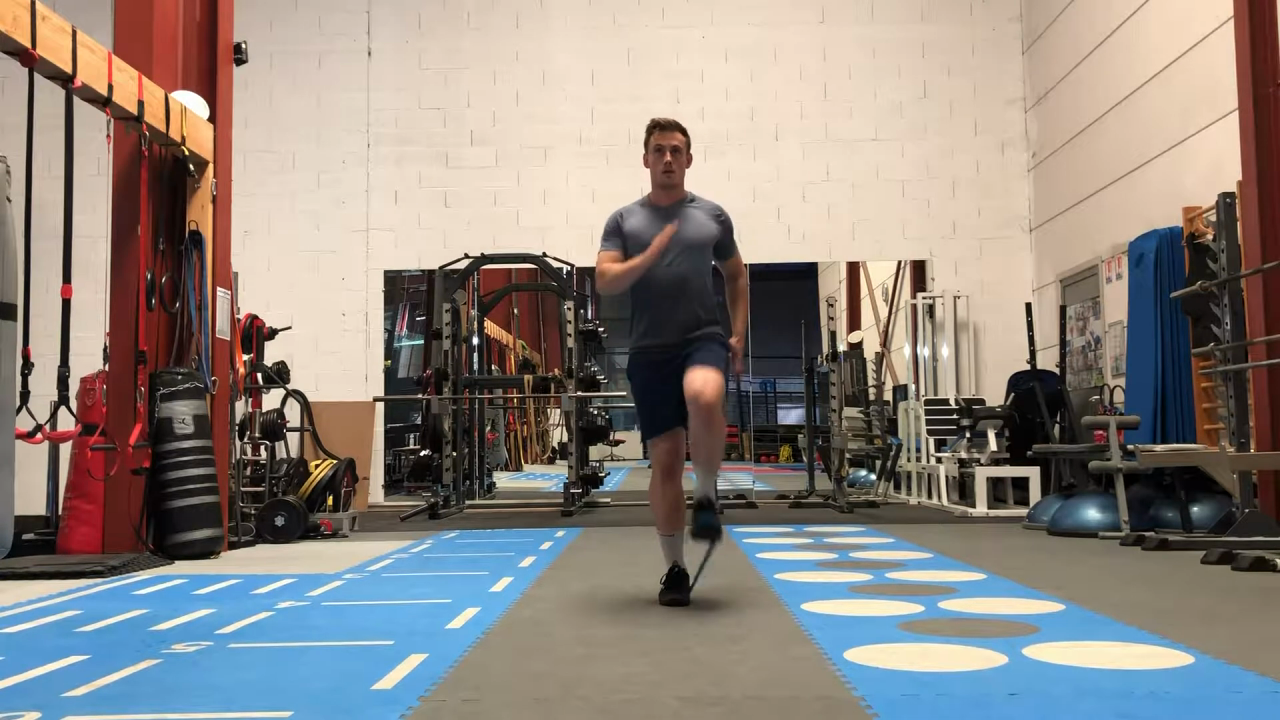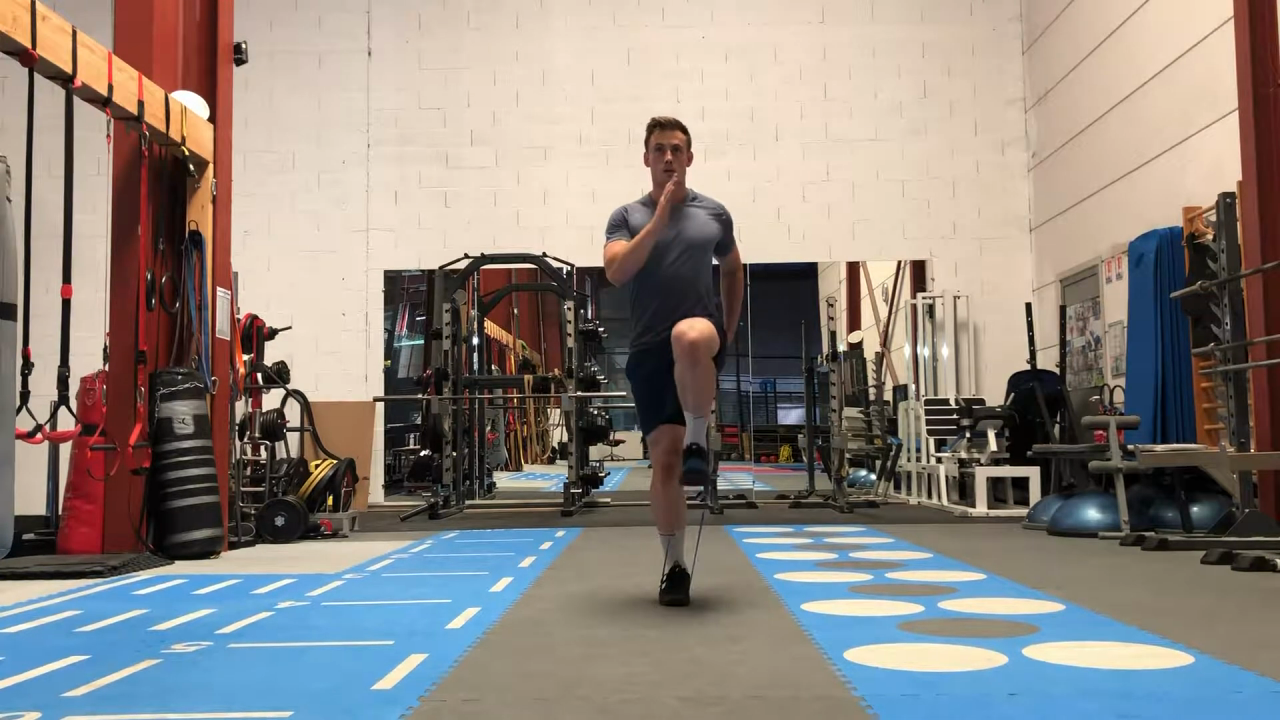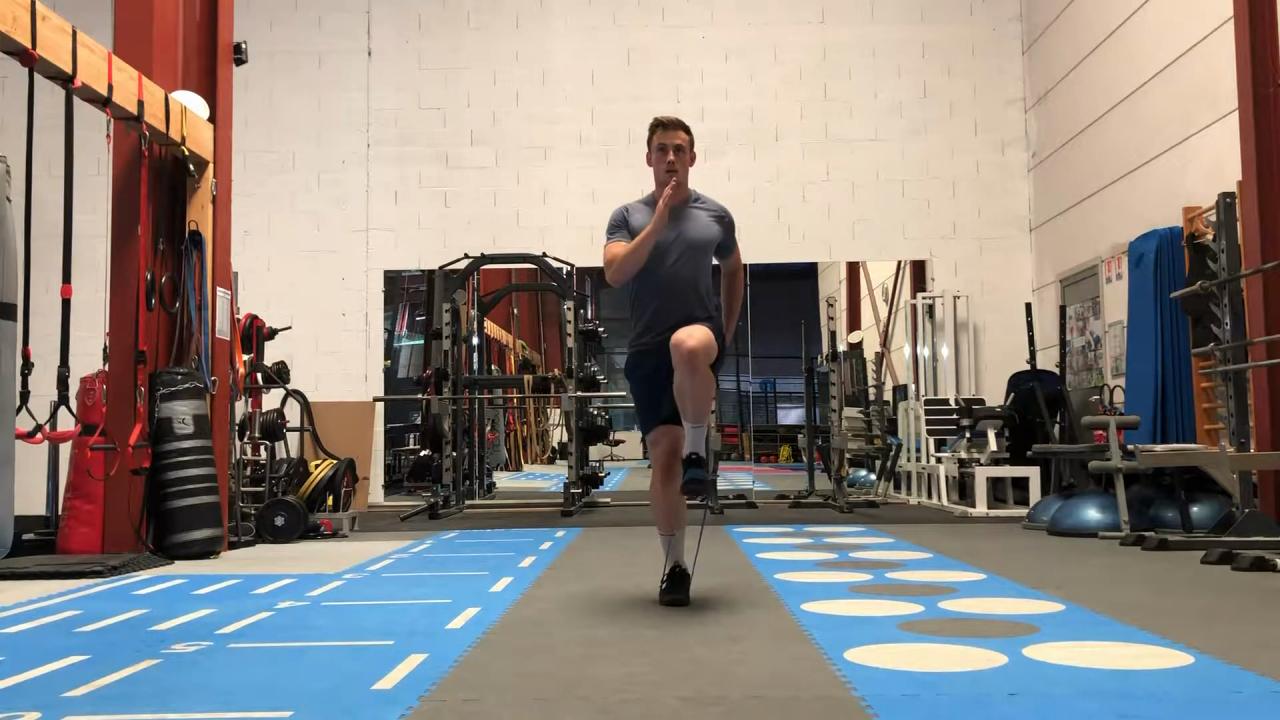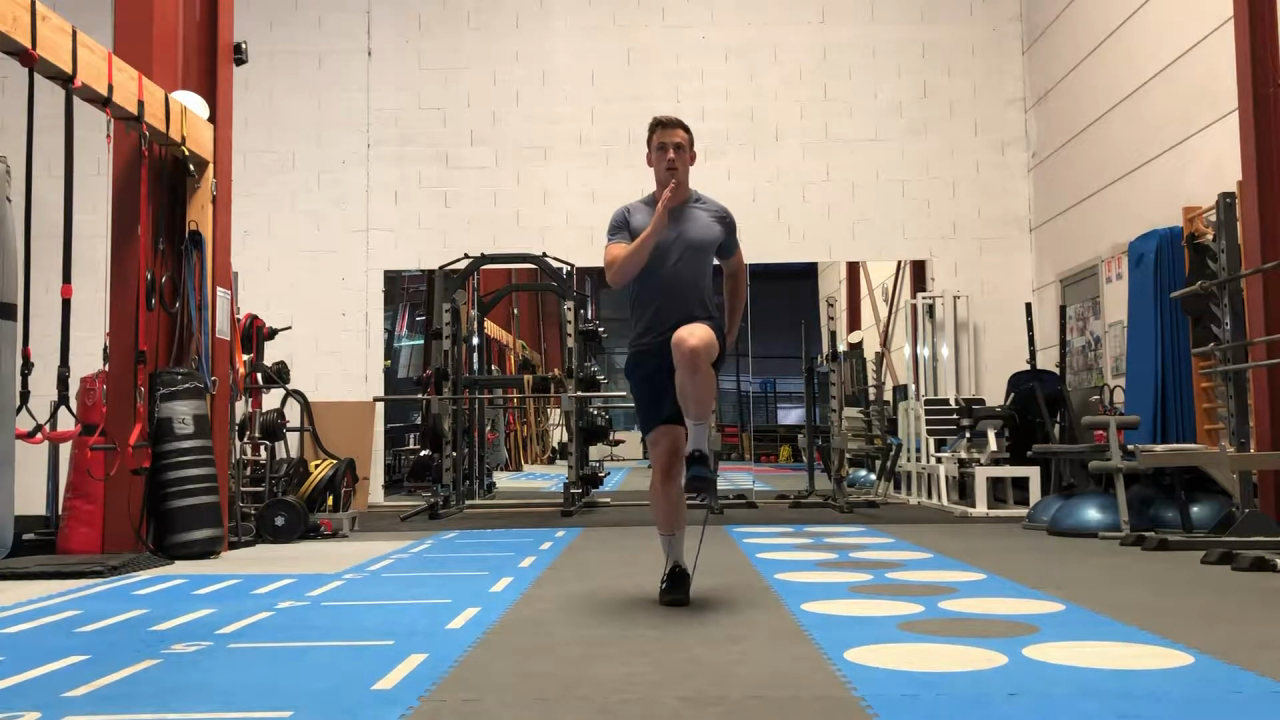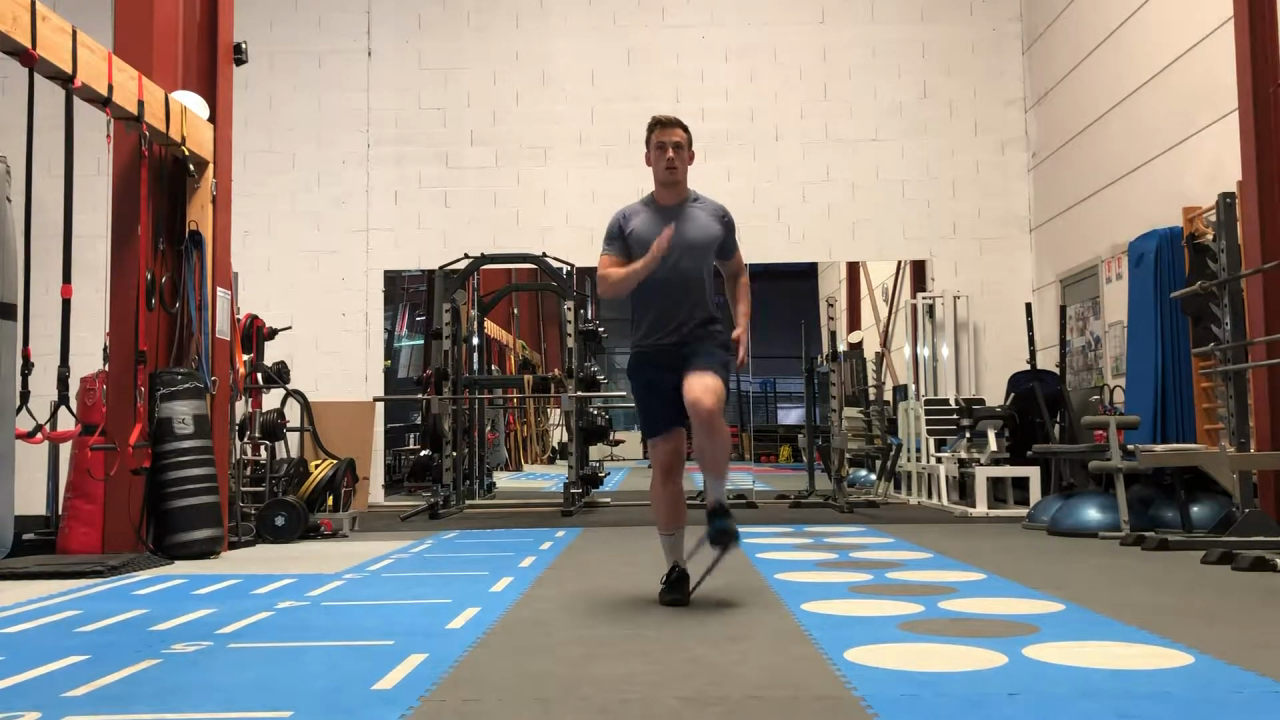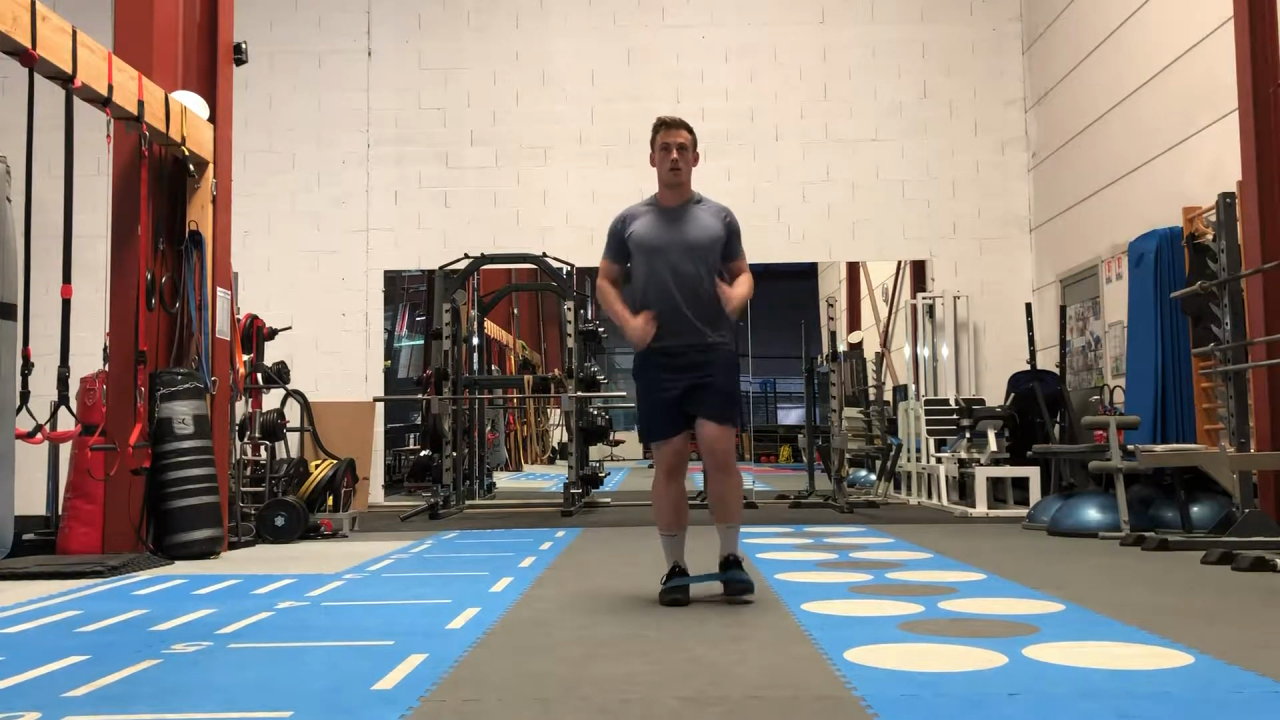
dt=0.2s
person 1, frame 1
left shoulder: (713, 215)
right shoulder: (624, 219)
left elbow: (736, 275)
right elbow: (604, 281)
left wrist: (738, 332)
right wrist: (650, 254)
left hip: (704, 339)
right hip: (650, 353)
left knee: (704, 398)
right knee: (665, 461)
left ankle: (707, 497)
right ankle: (674, 567)
person 1, frame 2
left shoulder: (714, 213)
right shoulder: (627, 215)
left elbow: (733, 269)
right elbow: (615, 270)
left wrist: (729, 326)
right wrist: (658, 221)
left hip: (699, 334)
right hip: (649, 347)
left knee: (689, 335)
right knee: (664, 457)
left ankle: (698, 446)
right ankle: (675, 567)
person 1, frame 3
left shoulder: (716, 215)
right shoulder: (628, 215)
left elbow: (733, 271)
right elbow: (614, 273)
left wrist: (726, 332)
right wrist: (657, 223)
left hip: (699, 333)
right hip: (648, 349)
left knee: (687, 345)
right knee: (662, 459)
left ankle: (695, 451)
right ankle: (675, 567)
person 1, frame 4
left shoulder: (717, 215)
right shoulder: (629, 216)
left elbow: (735, 272)
right elbow: (615, 275)
left wrist: (730, 333)
right wrist: (657, 223)
left hip: (700, 331)
right hip: (648, 349)
left knee: (689, 345)
right knee: (663, 459)
left ankle: (698, 450)
right ankle: (675, 568)
person 1, frame 5
left shoulder: (716, 215)
right shoulder: (627, 219)
left elbow: (736, 274)
right elbow: (605, 285)
left wrist: (741, 326)
right wrist: (649, 261)
left hip: (704, 338)
right hip: (651, 351)
left knee: (705, 405)
right knee: (665, 461)
left ankle: (718, 501)
right ankle: (675, 568)
person 1, frame 6
left shoulder: (720, 217)
right shoulder: (630, 221)
left elbow: (742, 274)
right elbow: (605, 282)
left wrist: (737, 296)
right wrist: (628, 321)
left hip: (713, 351)
right hip: (656, 358)
left knee: (720, 454)
right knee: (669, 463)
left ankle: (731, 556)
right ankle: (675, 568)
